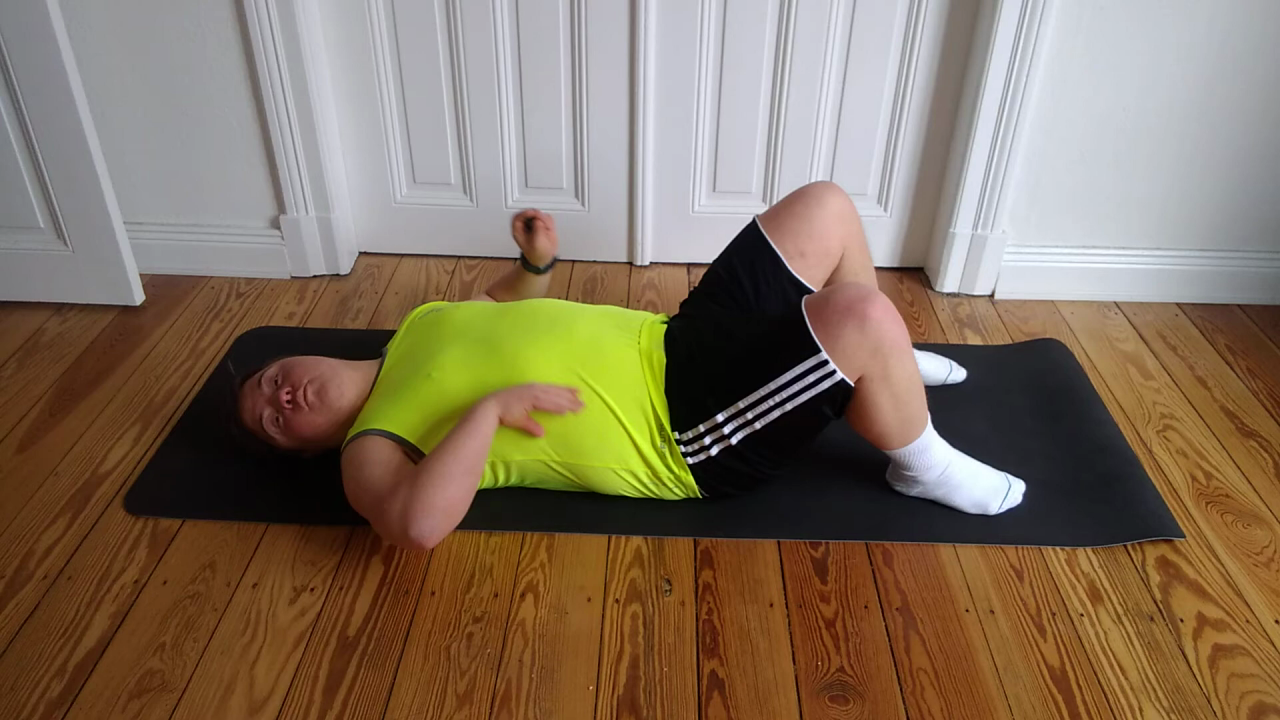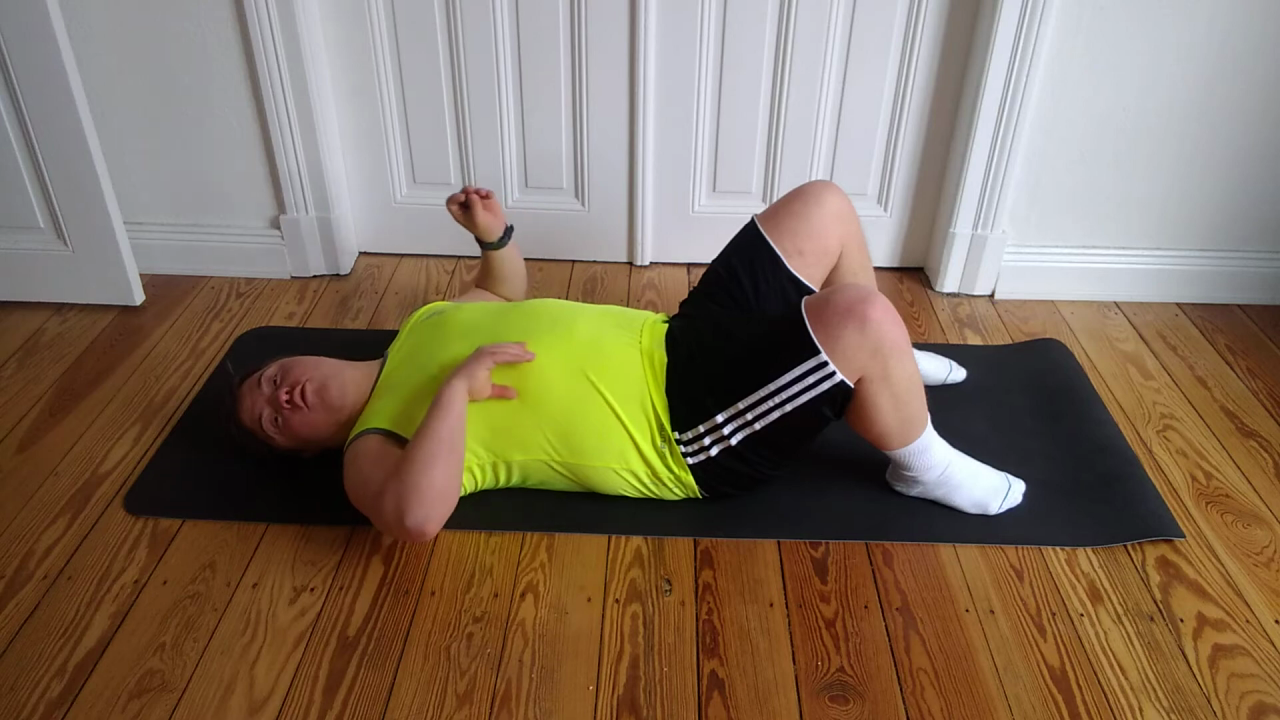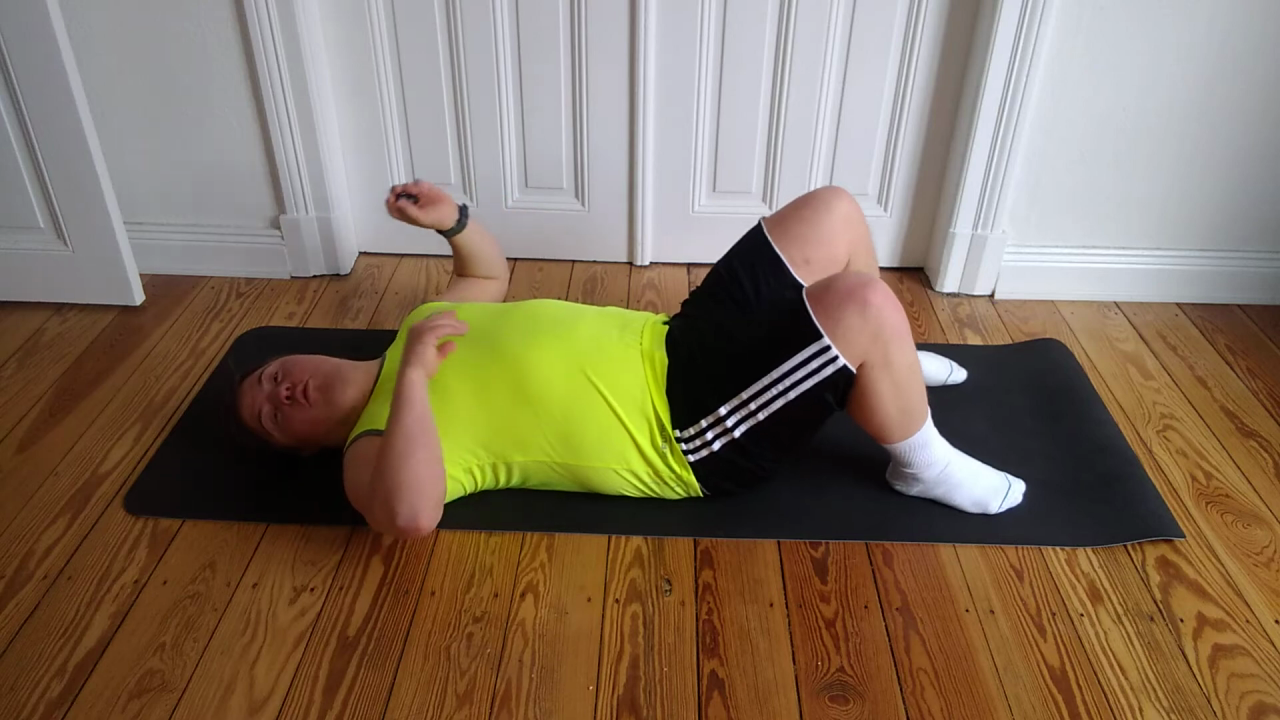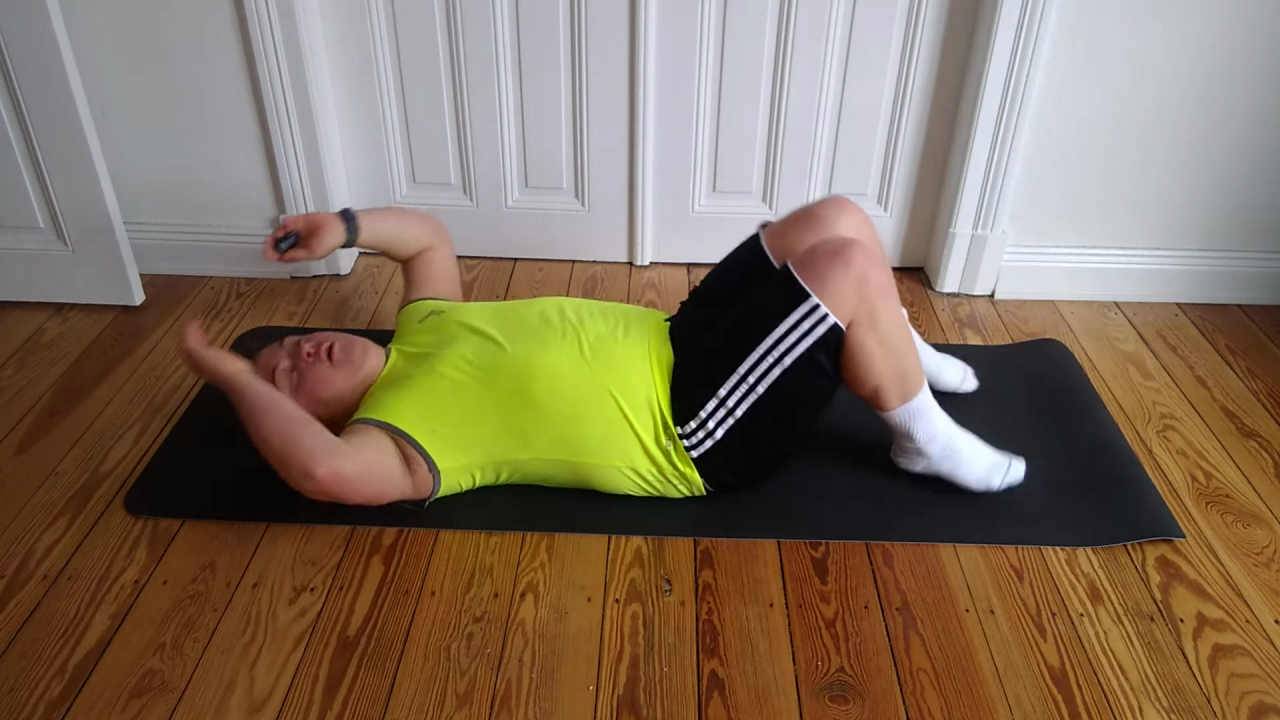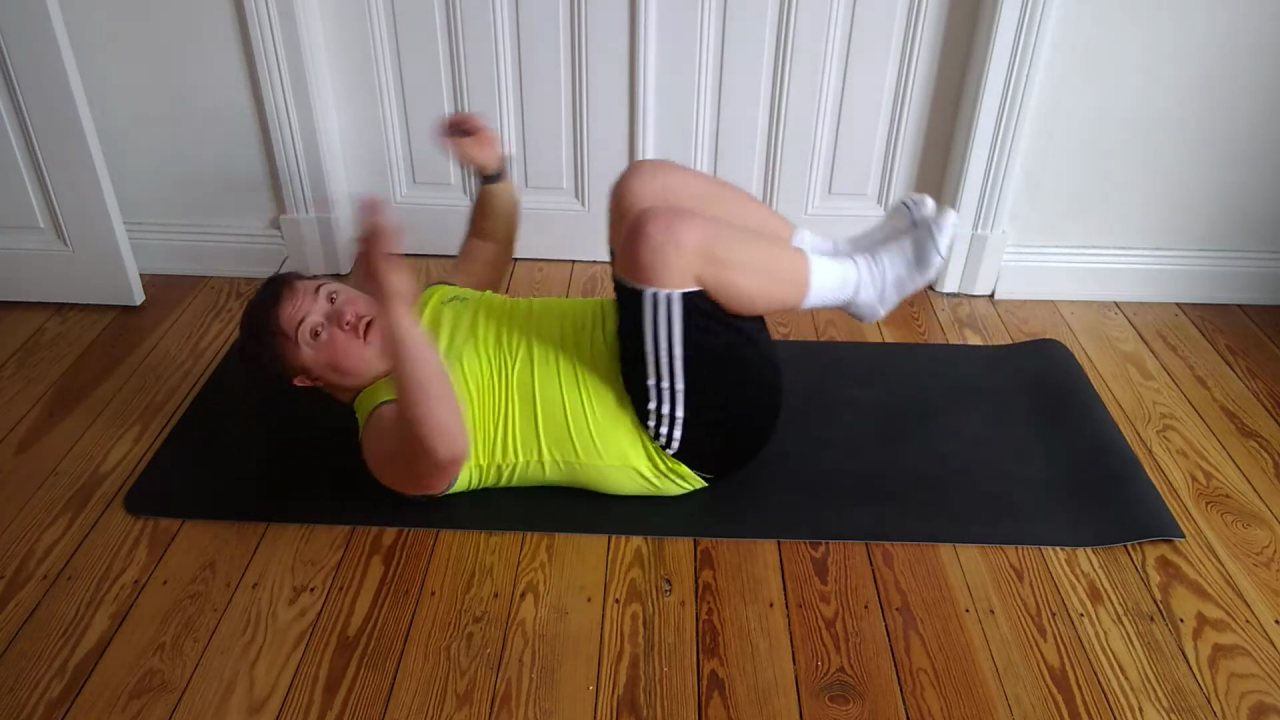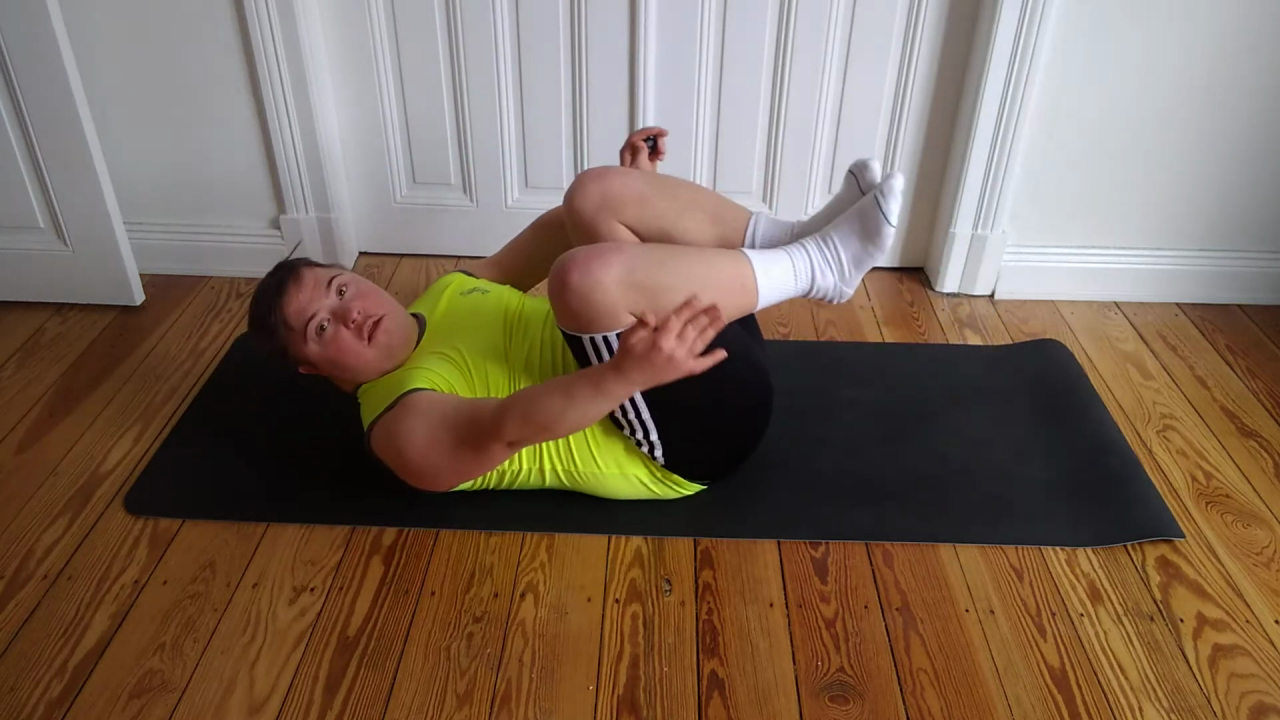
dt=0.5s
person 1, frame 1
left shoulder: (417, 328)
right shoulder: (370, 451)
left elbow: (506, 302)
right elbow: (419, 525)
left wrist: (537, 259)
right wrist: (491, 409)
left hip: (674, 342)
right hip: (690, 440)
left knee: (824, 207)
right knee: (859, 314)
left ankle: (882, 369)
right ankle: (922, 466)
person 1, frame 2
left shoulder: (421, 330)
right shoulder: (371, 449)
left elbow: (503, 293)
right elbow: (416, 516)
left wrist: (493, 236)
right wrist: (456, 388)
left hip: (677, 343)
right hip: (694, 440)
left knee: (822, 208)
right knee: (860, 322)
left ankle: (882, 370)
right ankle: (923, 465)
person 1, frame 3
left shoulder: (420, 323)
right shoulder: (370, 453)
left elbow: (489, 273)
right elbow: (411, 516)
left wrist: (450, 217)
right wrist: (415, 377)
left hip: (674, 345)
right hip: (691, 438)
left knee: (834, 214)
right knee: (862, 302)
left ankle: (881, 368)
right ankle: (923, 466)
person 1, frame 4
left shoulder: (420, 333)
right shoulder: (383, 434)
left elbow: (427, 236)
right elbow: (320, 469)
left wrist: (342, 228)
right wrist: (229, 372)
left hip: (674, 343)
right hip: (693, 432)
left knee: (837, 218)
right knee: (849, 266)
left ankle: (893, 361)
right ankle: (925, 438)
person 1, frame 5
left shoulder: (438, 306)
right shoulder: (391, 432)
left elbow: (496, 237)
right elbow: (445, 448)
left wrist: (491, 171)
right wrist: (394, 310)
left hip: (655, 351)
right hip: (693, 437)
left knee: (645, 188)
right knee: (663, 234)
left ankle: (843, 265)
right ankle: (862, 281)
person 1, frame 6
left shoulder: (446, 297)
right shoulder: (404, 428)
left elbow: (547, 238)
right elbow: (511, 425)
left wrist: (634, 194)
right wrist: (632, 372)
left hip: (704, 345)
right hip: (697, 426)
left knee: (594, 194)
right knee: (589, 275)
left ankle: (796, 246)
right ankle: (815, 267)
